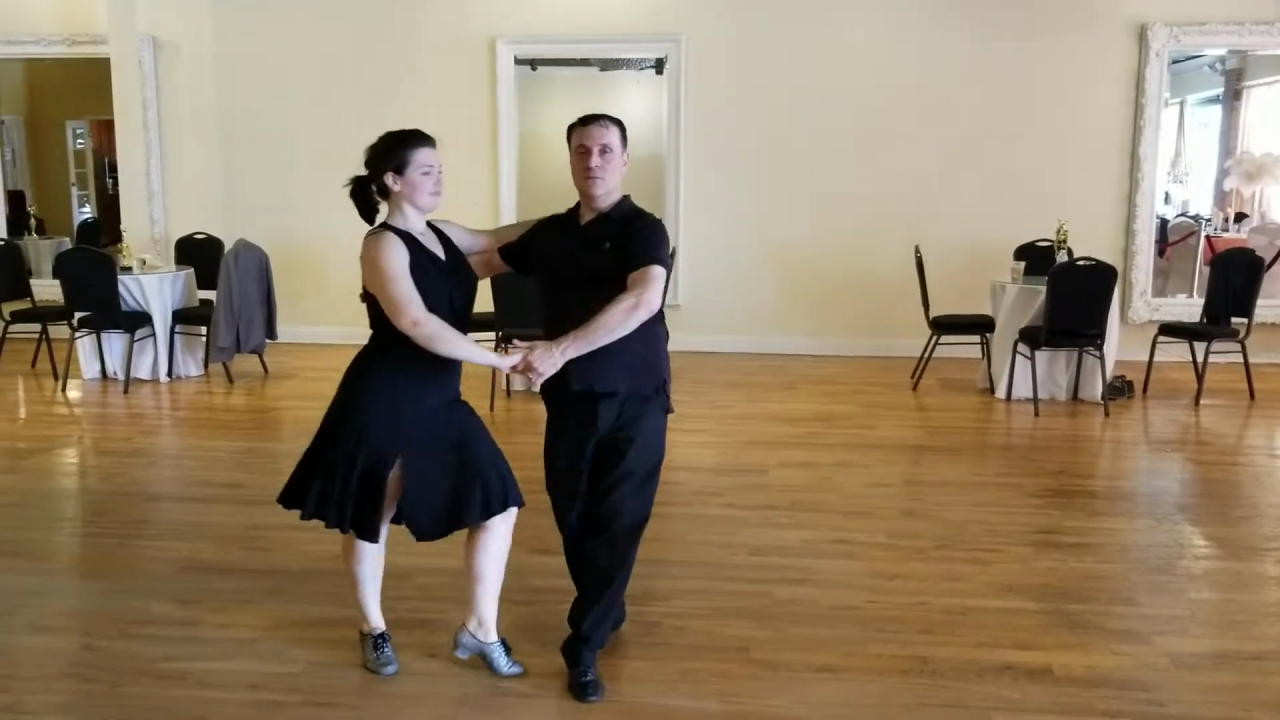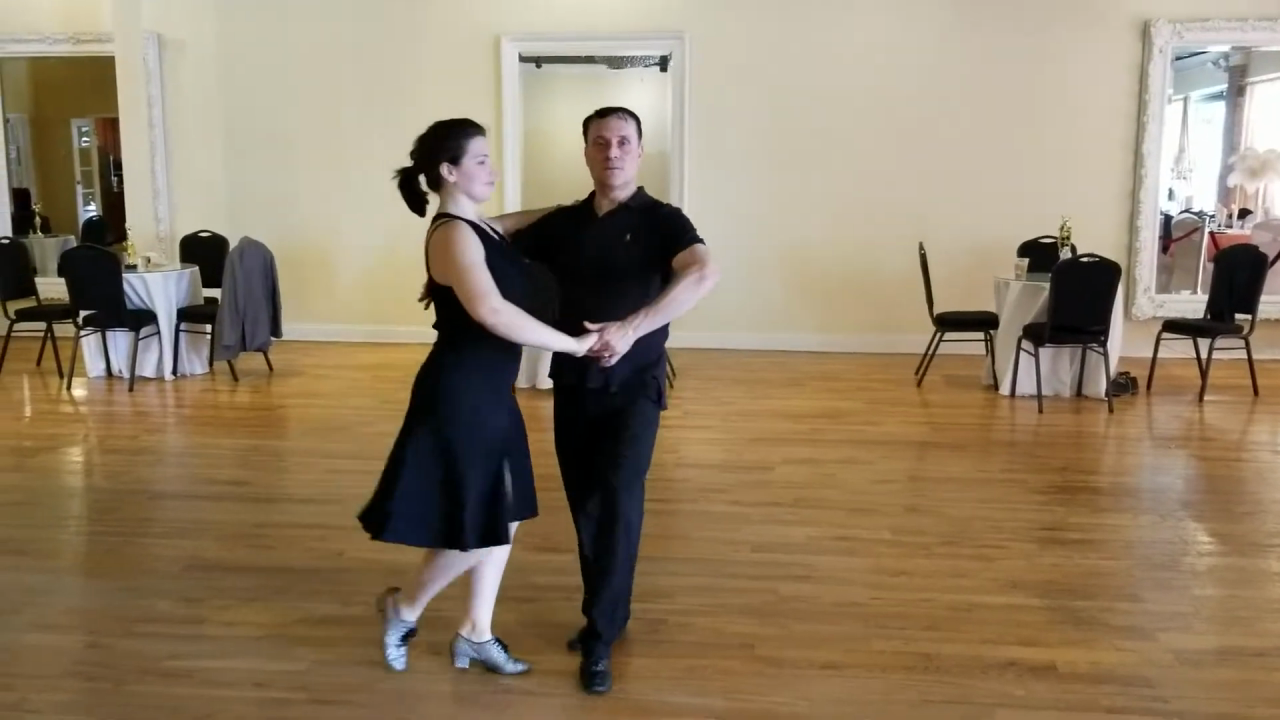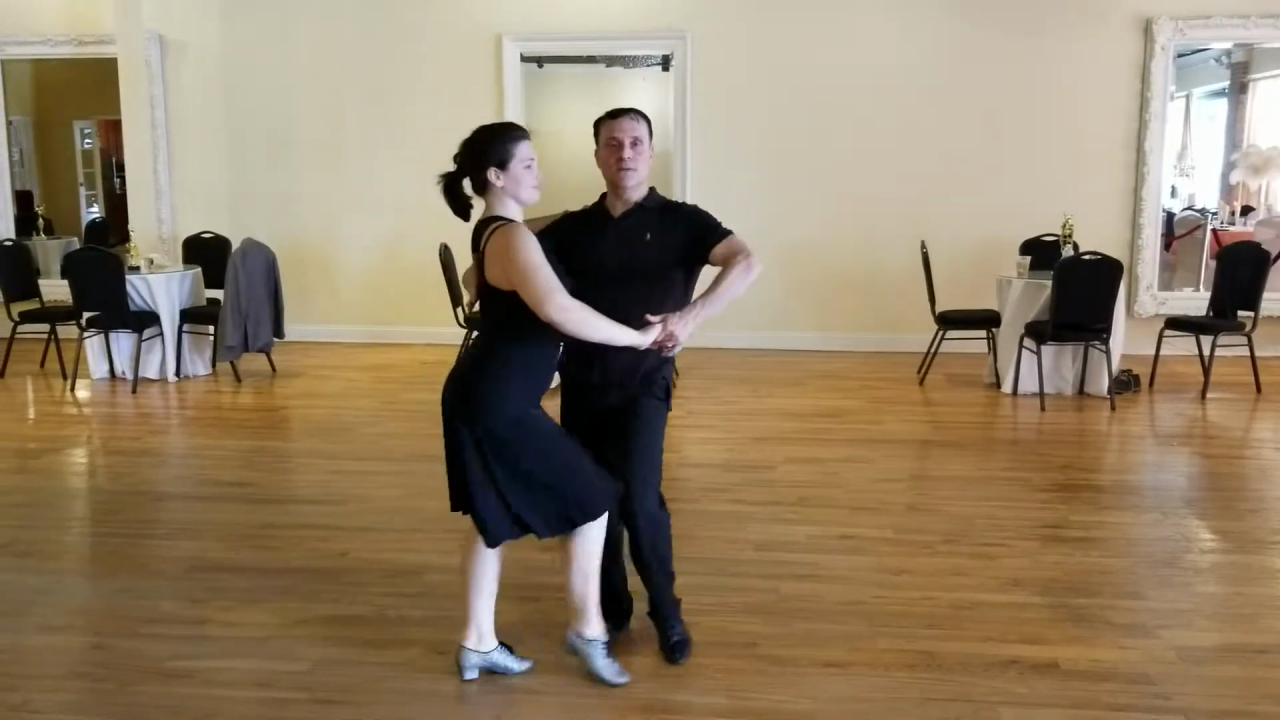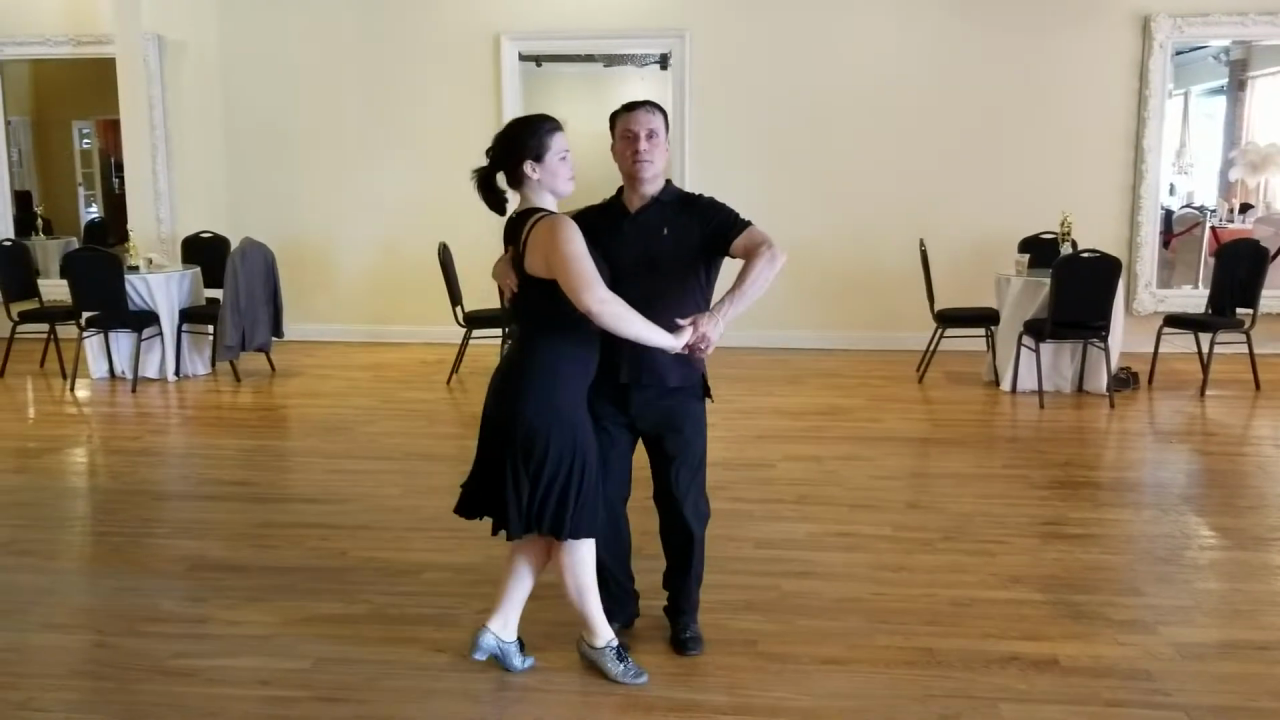
dt=0.3s
person 1, frame 1
left shoulder: (641, 228)
right shoulder: (549, 232)
left elbow: (644, 300)
right elbow: (481, 261)
left wrist: (561, 349)
left hip: (636, 399)
right hip: (568, 397)
left knee: (618, 520)
right knee: (572, 518)
left ankle: (584, 644)
right ankle: (605, 611)
person 1, frame 2
left shoulder: (662, 221)
right shoulder: (563, 222)
left elbow: (702, 275)
left wrist: (630, 328)
left hip: (632, 386)
right hip: (573, 385)
left knee: (618, 501)
right knee: (586, 505)
left ankle: (599, 636)
right ankle: (606, 612)
person 1, frame 3
left shoulder: (680, 221)
right shoulder: (573, 227)
left elbow: (743, 264)
left wrist: (690, 315)
left hip: (641, 384)
right hip: (581, 384)
left knee: (637, 497)
left ankle: (665, 609)
right ankle: (610, 609)
person 1, frame 4
left shoulder: (700, 214)
right shoulder: (590, 222)
left elbow: (769, 254)
right elbow: (514, 261)
left wrist: (719, 315)
right wrist: (510, 274)
left hip: (675, 387)
right hip: (606, 386)
left knee: (682, 502)
right knee: (601, 500)
left ankle: (684, 610)
right ankle: (617, 607)
person 2, frame 1
left shoulder: (442, 235)
right shoulder: (384, 245)
left elbow: (493, 240)
right elbow: (414, 324)
right wrist: (497, 360)
left hip: (439, 402)
right hip: (381, 401)
left knee: (497, 504)
right knee: (368, 520)
left ankle: (481, 630)
right ankle: (374, 629)
person 2, frame 2
left shoulder: (478, 227)
right shoulder: (452, 235)
left elbow: (516, 225)
right elbow: (492, 312)
right wrist: (573, 344)
left hip: (488, 394)
right hip: (457, 398)
left knee: (501, 519)
right knee: (475, 532)
left ankle: (475, 633)
right ankle: (403, 608)
person 2, frame 3
left shoulder: (498, 230)
right shoulder: (511, 238)
right elbow: (558, 310)
right wrist: (637, 338)
left hip: (487, 395)
right hip: (498, 403)
left knee: (498, 521)
right knee: (590, 502)
left ankle: (478, 643)
right ankle: (588, 630)
person 2, frame 4
left shoulder: (524, 224)
right shoulder: (555, 229)
right elbow: (595, 303)
right wrist: (669, 340)
left hip: (531, 389)
right hip: (545, 396)
left knee: (545, 522)
right knee: (571, 523)
left ankle: (499, 630)
right ankle: (598, 638)
